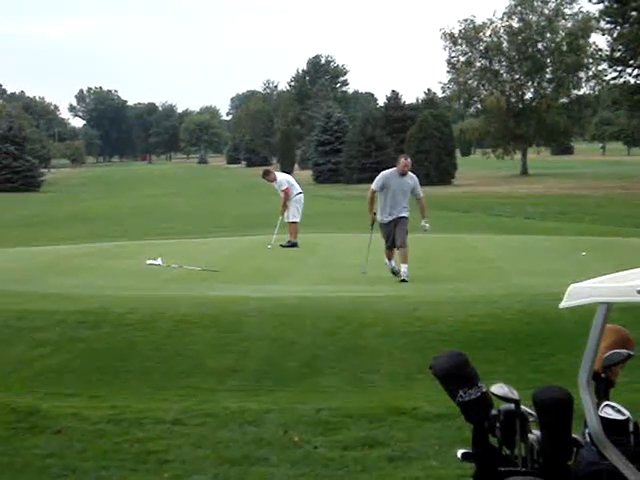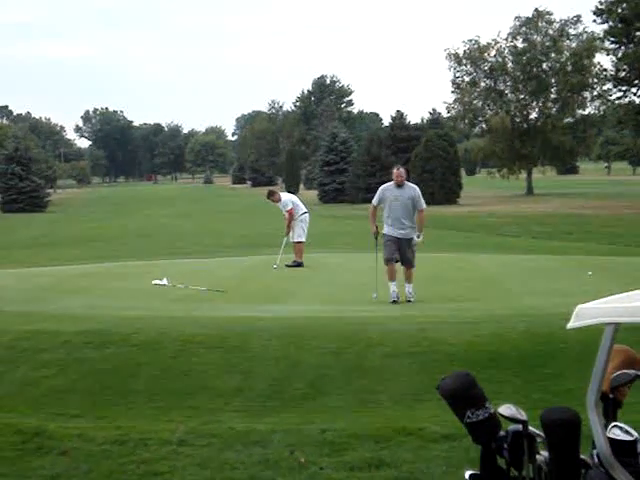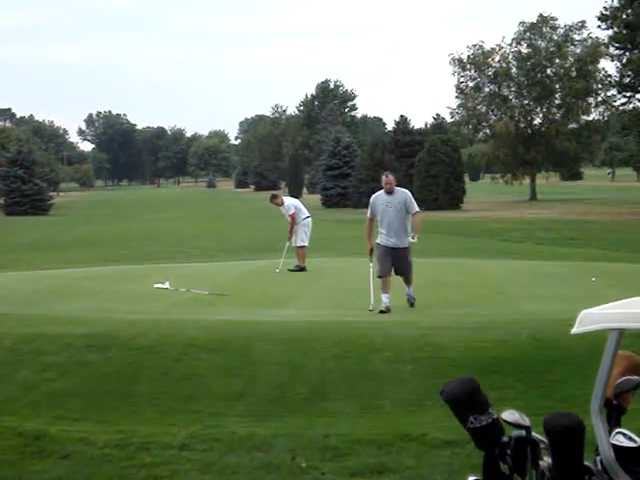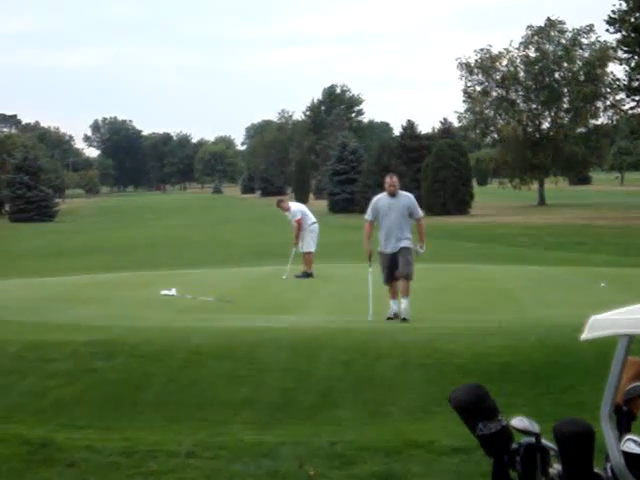
dt=0.3s
person 1, frame 1
left shoulder: (413, 179)
right shoulder: (385, 175)
left elbow: (420, 199)
right elbow: (371, 192)
left wrist: (424, 219)
right wrist: (371, 213)
left hip: (401, 215)
right hip: (386, 217)
left knee: (401, 242)
right knee: (390, 245)
left ankle: (404, 272)
right ankle: (390, 263)
person 1, frame 2
left shoulder: (414, 189)
right shoulder: (384, 189)
left elbow: (421, 211)
right elbow: (374, 206)
left wrist: (420, 232)
right wrist: (373, 225)
left hip: (408, 234)
right hip: (389, 233)
left knee: (408, 264)
right knee: (390, 260)
left ankle: (409, 290)
right ankle: (393, 290)
person 1, frame 3
left shoulder: (405, 194)
right shoulder: (375, 198)
left elbow: (415, 214)
right elbow: (370, 220)
left wrist: (414, 234)
right wrist: (369, 242)
left hip: (402, 242)
right hip: (383, 242)
left knee: (406, 273)
right knee: (384, 272)
left ankle: (409, 292)
right ankle: (385, 303)
person 1, frame 4
left shoulder: (409, 198)
right shoulder: (377, 200)
left elbow: (419, 220)
right elbow: (369, 223)
left wrist: (422, 242)
right wrist: (367, 244)
left hip: (403, 244)
right hip: (385, 247)
left knee: (404, 274)
right knee: (391, 280)
left ankle: (404, 308)
right ankle: (394, 308)
